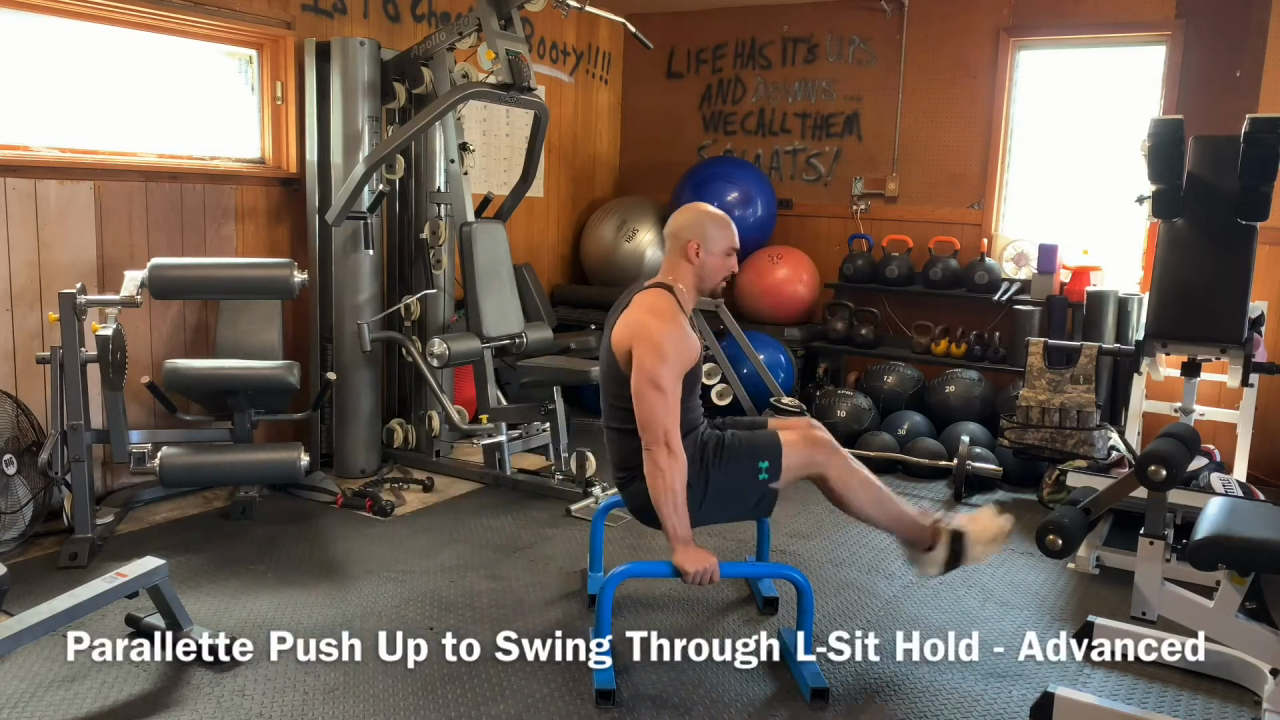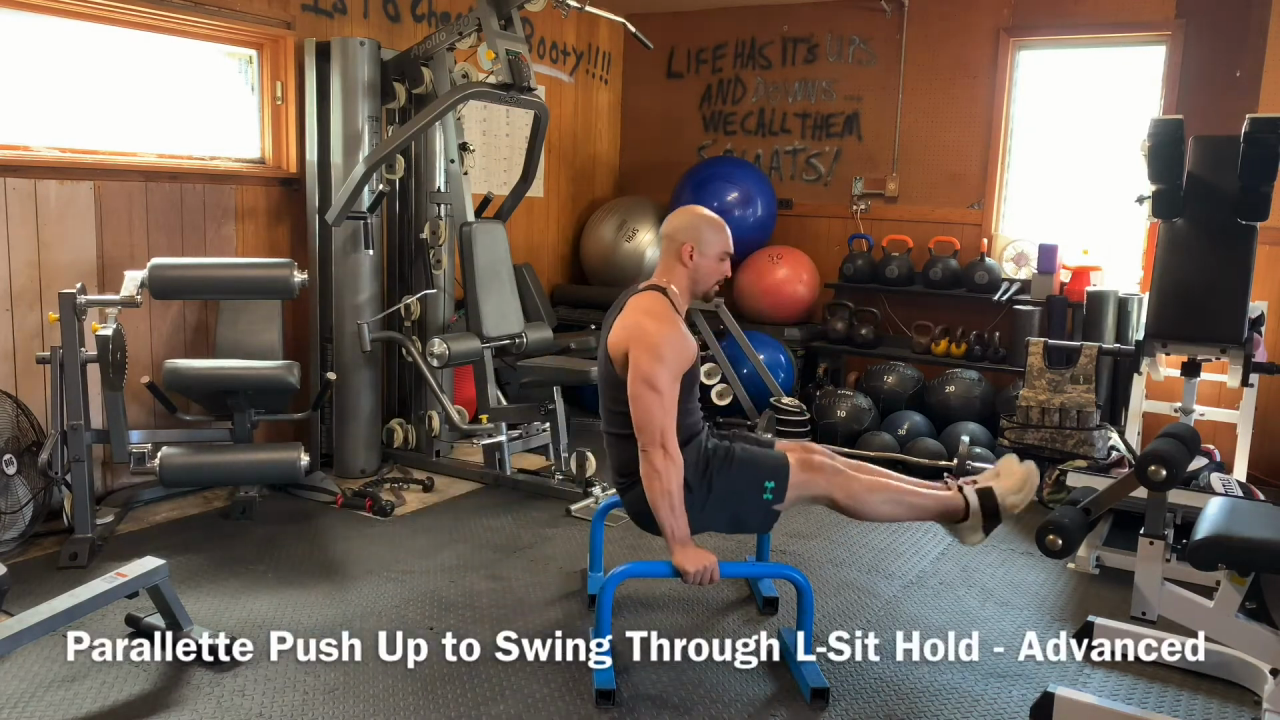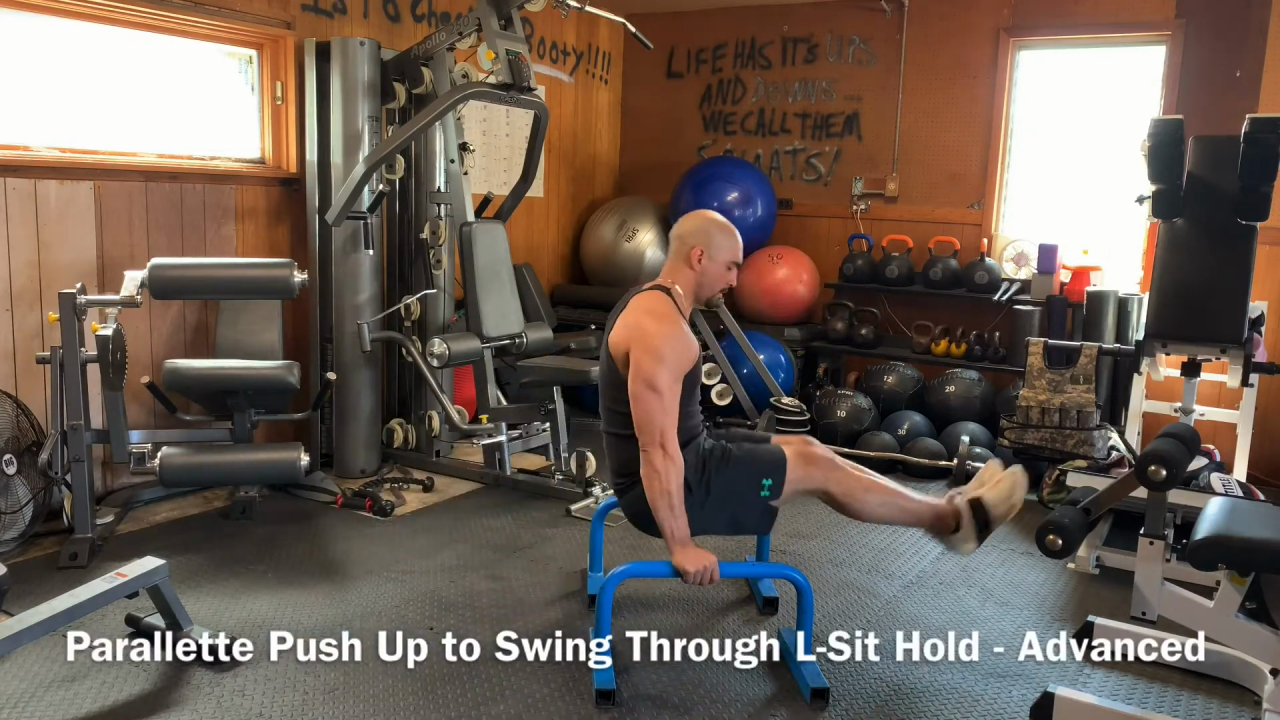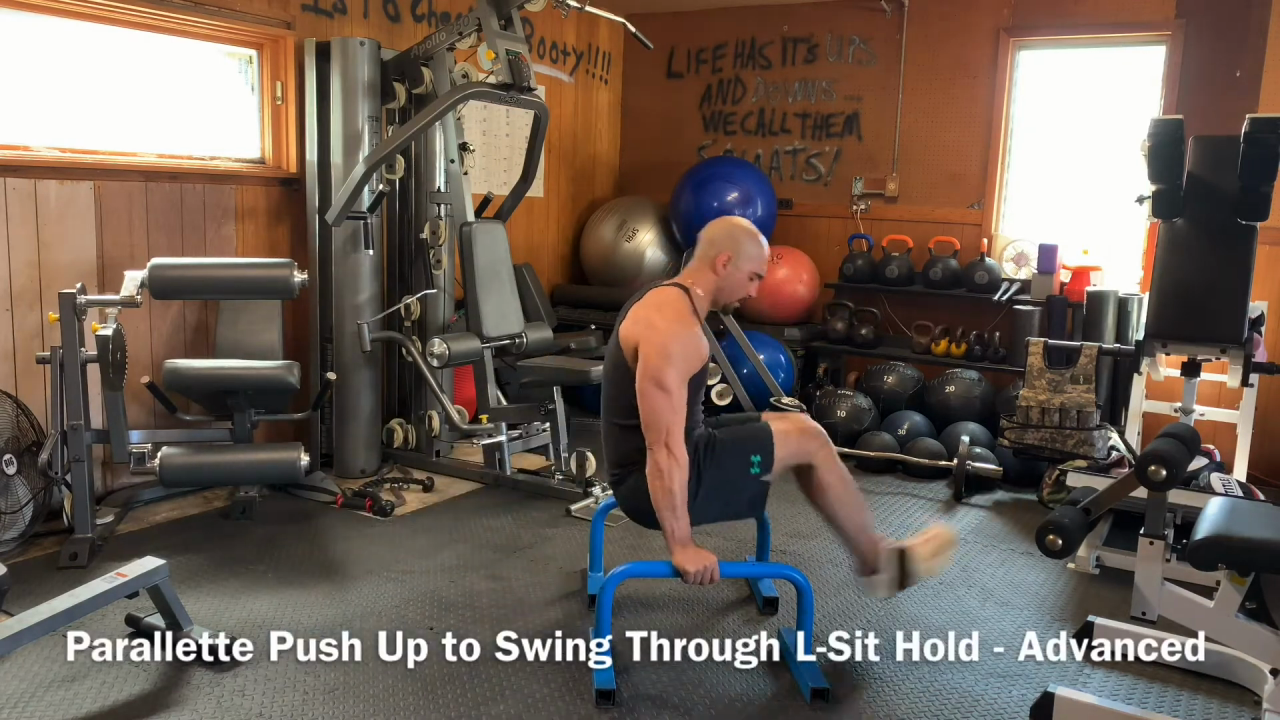
dt=0.1s
person 1, frame 1
left shoulder: (649, 302)
right shoulder: (662, 321)
right elbow: (661, 445)
right wrist: (682, 544)
right hip: (679, 476)
left knee: (806, 437)
right knee: (815, 450)
left ankle: (929, 532)
right ankle: (932, 542)
person 1, frame 2
left shoulder: (647, 304)
right shoulder: (656, 326)
right elbow: (657, 447)
right wrist: (682, 546)
left hip: (688, 457)
right hip: (680, 485)
left knee: (810, 457)
right knee: (822, 477)
left ankle: (960, 505)
right ankle: (968, 510)
person 1, frame 3
left shoulder: (650, 305)
right shoulder: (661, 326)
right elbow: (660, 448)
right wrist: (682, 546)
right hip: (672, 485)
left knee: (813, 455)
right knee: (819, 469)
left ankle: (955, 514)
right ankle: (958, 521)
person 1, frame 4
left shoulder: (665, 303)
right shoulder: (673, 323)
right elbow: (664, 446)
right wrist: (682, 545)
left hip: (662, 465)
right hip: (653, 482)
left knee: (792, 441)
right knee: (804, 437)
left ankle: (878, 556)
right ankle: (881, 565)
